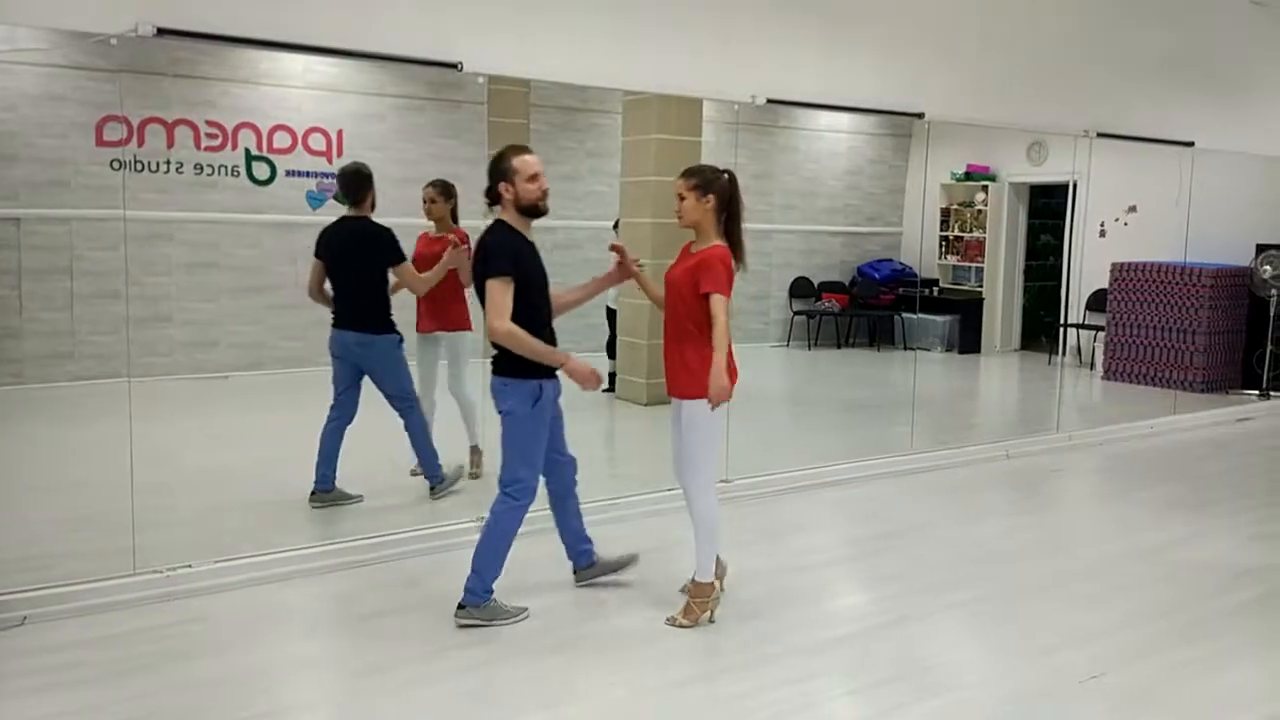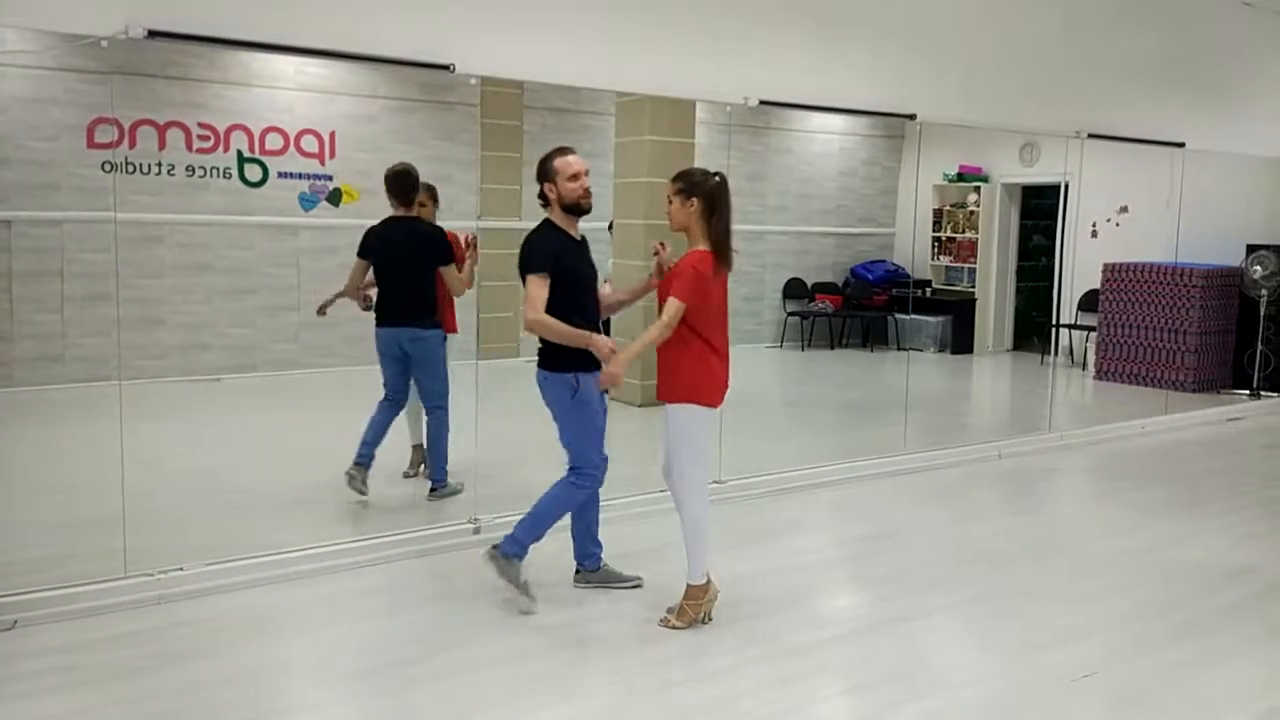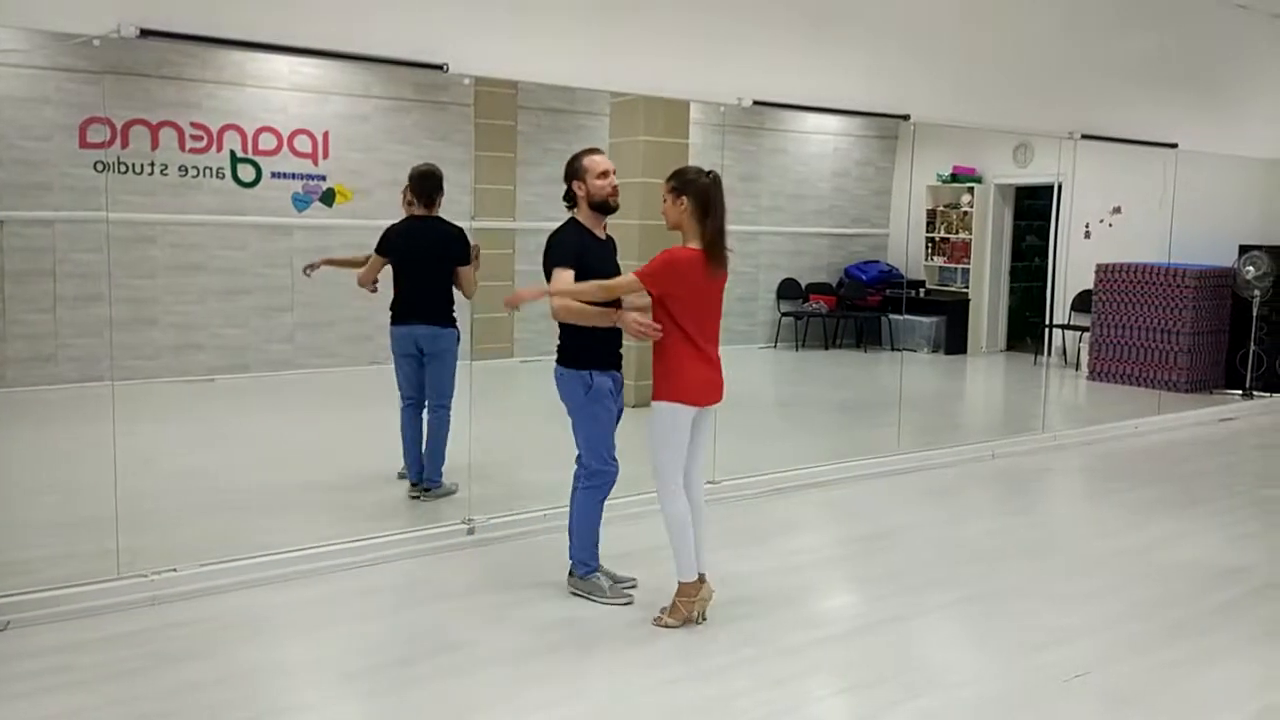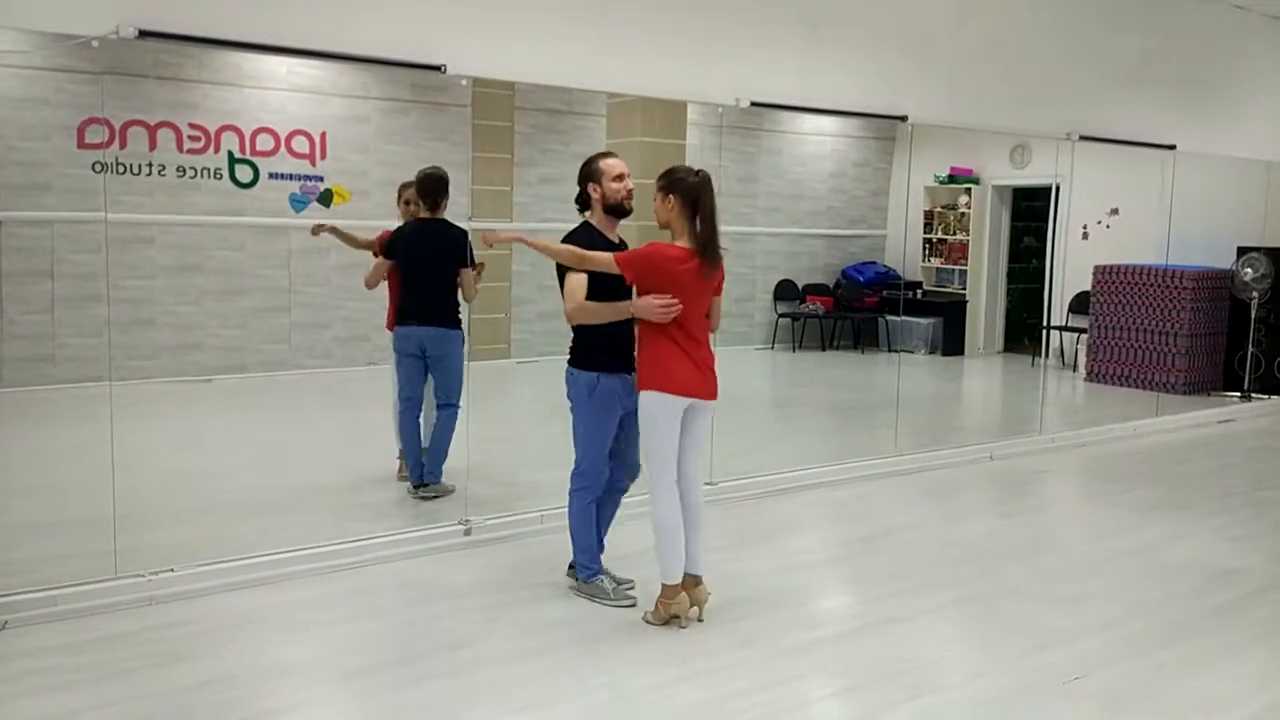
dt=0.3s
person 1, frame 1
left shoulder: (518, 242)
right shoulder: (500, 245)
left elbow: (546, 306)
right elbow: (499, 327)
left wrist: (607, 280)
right wrist: (565, 361)
left hip: (536, 383)
right hip: (522, 384)
left knee: (562, 473)
right knee: (518, 488)
left ankle: (584, 561)
right ankle: (476, 598)
person 1, frame 2
left shoulder: (577, 240)
right shoulder: (543, 243)
left elbow: (596, 305)
right elbow: (534, 317)
left wrist: (649, 285)
right wrist: (592, 341)
left hip: (586, 375)
right hip: (565, 376)
left knee: (591, 469)
right knee: (585, 473)
left ankle: (589, 565)
right ankle: (510, 550)
person 1, frame 3
left shoulder: (607, 242)
right shoulder: (566, 240)
right elbow: (562, 307)
left wrist: (642, 310)
right wrist: (622, 318)
left hip: (609, 372)
right hip: (583, 374)
left knee: (593, 469)
right knee: (600, 469)
left ankle: (585, 565)
right ankle: (585, 573)
person 1, frame 4
left shoulder: (620, 245)
right shoulder: (578, 243)
right elbow: (576, 310)
left wrist: (655, 308)
right wrist: (635, 307)
left hip: (625, 376)
right hip: (593, 378)
left knee: (624, 472)
right knee: (591, 476)
left ankle: (583, 561)
right ankle: (588, 574)
person 2, frame 1
left shoulder: (714, 257)
right shoulder: (689, 252)
left elbow: (720, 317)
right elbow: (670, 304)
left wrist: (719, 368)
right wrist: (634, 272)
left hip: (702, 382)
right hip: (685, 381)
left knee: (698, 481)
right knee: (685, 473)
left ankle: (704, 588)
right ankle: (710, 563)
person 2, frame 2
left shoulder: (696, 264)
right shoulder: (711, 258)
left elbow: (667, 322)
left wrist: (622, 358)
right wrist: (666, 275)
left hip: (691, 387)
right hip: (693, 384)
left knee: (690, 485)
right knee: (678, 479)
left ankle: (697, 591)
right ankle: (700, 581)
person 2, frame 3
left shoulder: (674, 261)
right shoulder: (716, 259)
left elbow: (608, 290)
left wrist: (543, 290)
left hip: (677, 388)
right hip: (707, 386)
left knee: (669, 486)
right knee: (689, 481)
left ankle: (688, 589)
right ankle: (697, 579)
person 2, frame 4
left shoulder: (656, 257)
right shoulder: (712, 259)
left elbow: (581, 259)
left wrist: (519, 237)
left hip: (664, 384)
right hip: (702, 385)
left knee: (662, 486)
right knee: (689, 483)
left ankle: (672, 592)
right ankle: (694, 582)
person 3, frame 1
left shoulder: (328, 234)
right shoulder: (378, 235)
left elbow: (315, 291)
right elbow: (418, 286)
right wrist: (450, 263)
left hip: (341, 335)
right hip: (377, 338)
left knee: (342, 409)
right knee: (408, 407)
left ankle: (323, 486)
right ankle: (437, 479)
person 3, frame 2
left shoulder: (375, 235)
right shoulder: (433, 235)
left elbow: (351, 288)
right elbow: (457, 289)
left wrist: (364, 299)
right wrist: (469, 264)
left hip: (387, 331)
right hip: (424, 333)
left knee: (392, 400)
right knee: (436, 407)
left ankle: (361, 463)
right ankle: (438, 482)
person 3, frame 3
left shoulder: (395, 233)
right shoulder: (453, 235)
left elbow: (365, 280)
right elbow: (469, 291)
left wrist: (369, 281)
right wrist: (472, 266)
left hip: (402, 329)
right hip: (439, 329)
left knee: (411, 402)
right knee: (439, 406)
left ankle: (416, 479)
right ankle: (432, 482)
person 3, frame 4
left shoulder: (401, 235)
right shoulder: (458, 237)
left elbow: (371, 282)
right elbow: (468, 295)
left wrist: (387, 273)
right wrist: (475, 277)
left hip: (407, 330)
right hip: (445, 332)
left knee: (409, 405)
right knee: (447, 405)
left ankle: (416, 479)
right ankle: (432, 479)
person 4, frame 1
left shoulder: (459, 237)
right shoulder: (423, 239)
left elbow: (466, 282)
left wrist: (459, 254)
left hip: (453, 323)
right hip: (425, 323)
left knee: (457, 387)
right knee: (424, 388)
left ankle: (475, 448)
person 4, frame 2
left shoulder: (450, 240)
left elbow: (466, 284)
right elbow: (377, 279)
left wrist: (471, 255)
right wrist: (336, 297)
left hip: (441, 325)
right knee: (412, 390)
right ankle: (417, 449)
person 4, frame 3
left shoulder: (440, 241)
right shoulder: (396, 243)
left elbow: (461, 282)
right elbow: (366, 262)
left wrist: (473, 262)
right wrist: (325, 261)
left hip: (434, 327)
right hip: (404, 326)
left knee: (431, 392)
right knee: (408, 393)
left ankle: (430, 452)
right ankle: (411, 453)
person 4, frame 4
right shoulder: (390, 239)
right elbow: (362, 243)
right wrist: (333, 229)
right hip: (400, 326)
left knee: (429, 394)
right knee: (400, 394)
left ankle: (423, 451)
right ankle: (405, 454)
